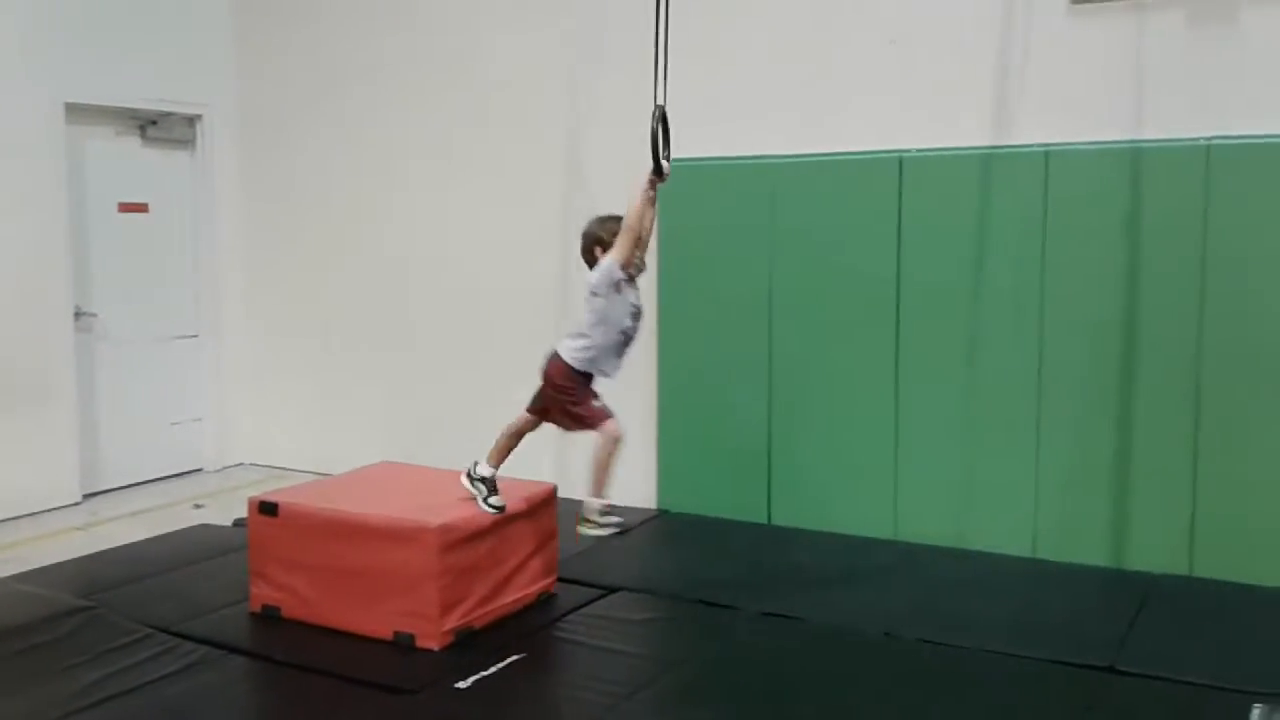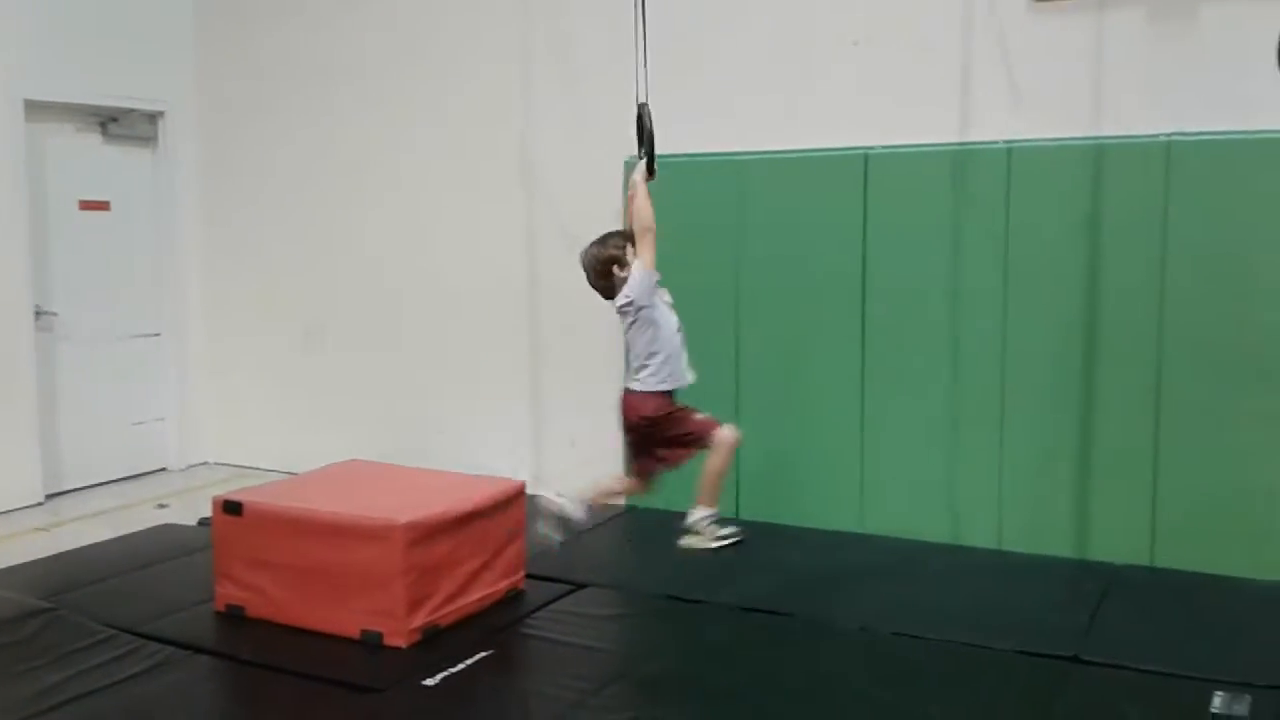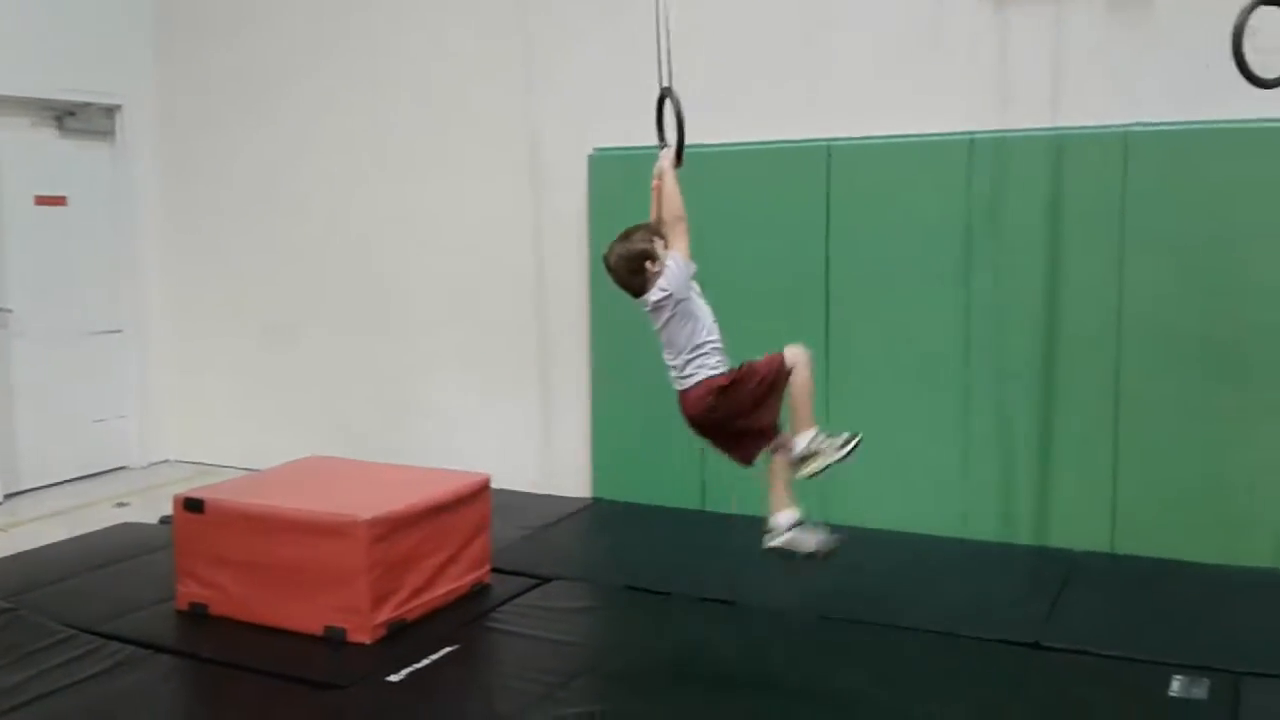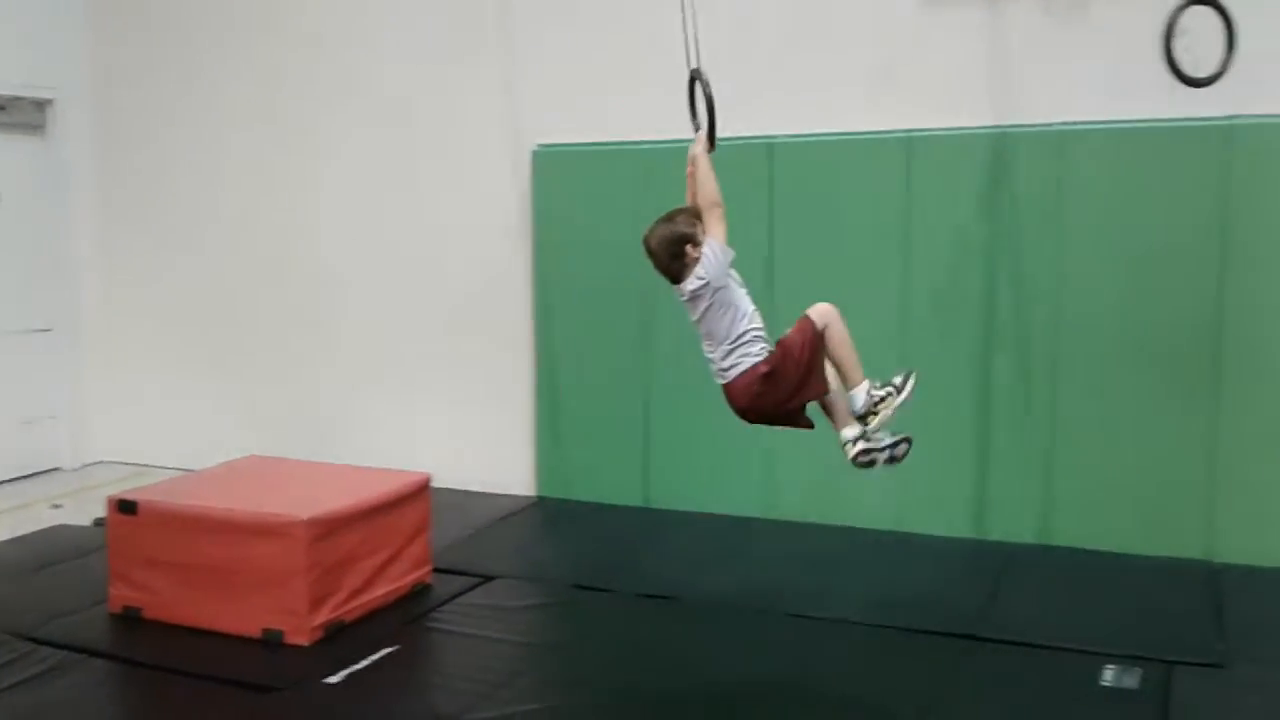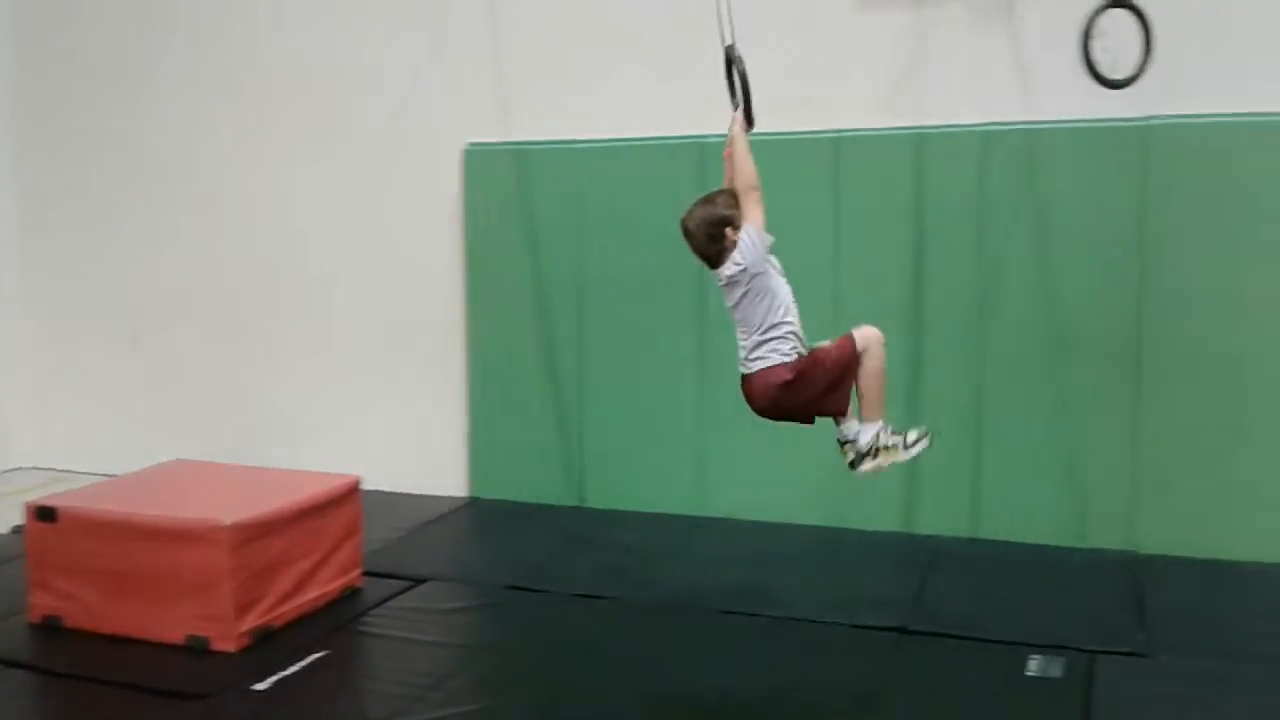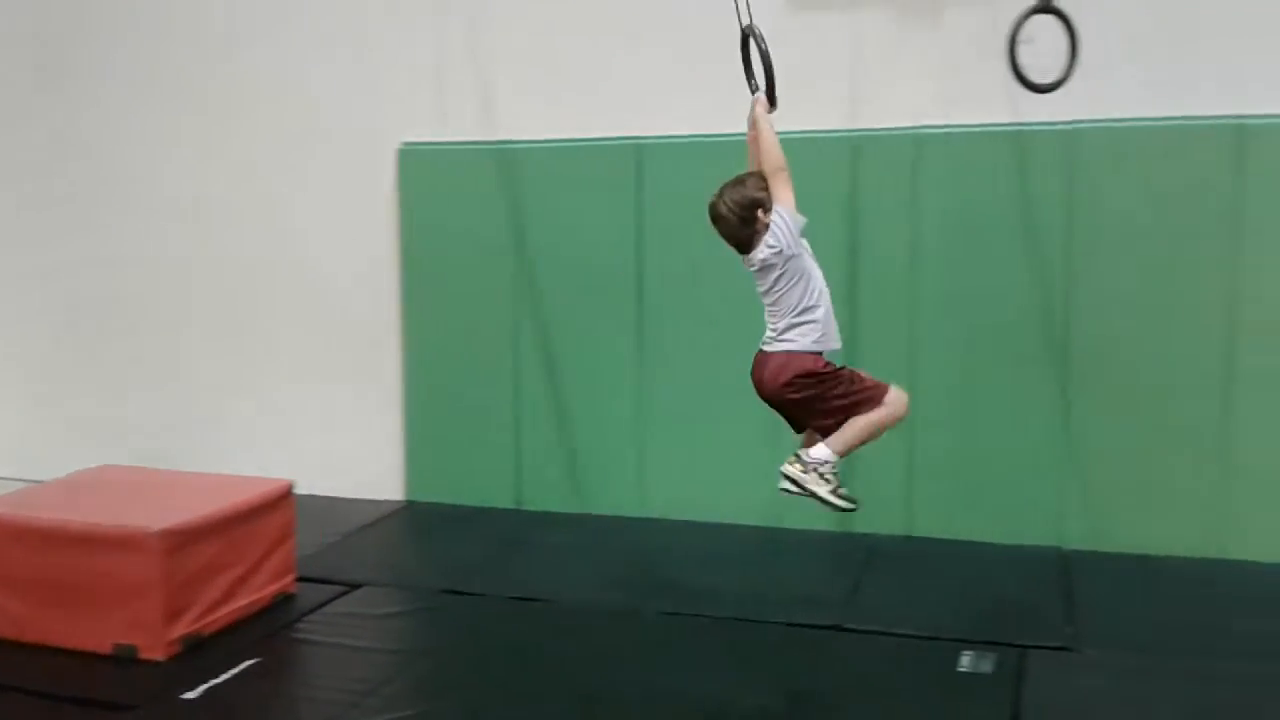
dt=0.2s
person 1, frame 1
left shoulder: (626, 282)
right shoulder: (606, 280)
left elbow: (639, 235)
right elbow: (627, 233)
left wrist: (651, 193)
right wrist: (644, 191)
left hip: (576, 372)
right hip: (568, 372)
left knee: (530, 421)
right knee: (609, 430)
left ankle: (482, 474)
right ankle: (594, 510)
person 1, frame 2
left shoulder: (639, 295)
right shoulder: (638, 294)
left elbow: (637, 236)
right elbow: (646, 234)
left wrist: (638, 187)
right wrist: (638, 184)
left hip: (645, 400)
right hip: (650, 404)
left knee: (638, 480)
right knee: (725, 438)
left ankle: (570, 506)
right ankle: (701, 521)
person 1, frame 3
left shoulder: (653, 293)
right shoulder: (670, 287)
left elbow: (663, 231)
right elbow: (677, 225)
left wrist: (659, 182)
right wrist: (667, 172)
left hip: (699, 399)
right hip: (711, 391)
left knee: (779, 440)
right knee: (796, 356)
left ankle: (784, 526)
right ankle: (807, 445)
person 1, frame 4
left shoulder: (691, 283)
right shoulder: (708, 275)
left elbow: (699, 215)
right elbow: (713, 209)
left wrist: (694, 166)
right wrist: (700, 155)
left hip: (741, 388)
right hip: (756, 382)
left knee: (820, 358)
right knee: (823, 314)
left ankle: (856, 438)
right ankle: (863, 400)
person 1, frame 5
left shoulder: (727, 268)
right shoulder: (748, 261)
left elbow: (738, 197)
right elbow: (748, 196)
left wrist: (733, 146)
right wrist: (738, 134)
left hip: (760, 383)
right hip: (777, 384)
left knee: (834, 351)
right knee: (869, 338)
left ankle: (852, 433)
right ankle: (870, 441)
person 1, frame 6
left shoulder: (754, 251)
right shoulder: (780, 241)
left elbow: (762, 177)
right elbow: (778, 172)
left wrist: (753, 126)
right wrist: (762, 117)
left hip: (769, 366)
right hip: (794, 369)
right knee: (895, 402)
left ankle: (809, 463)
right ankle: (815, 460)
